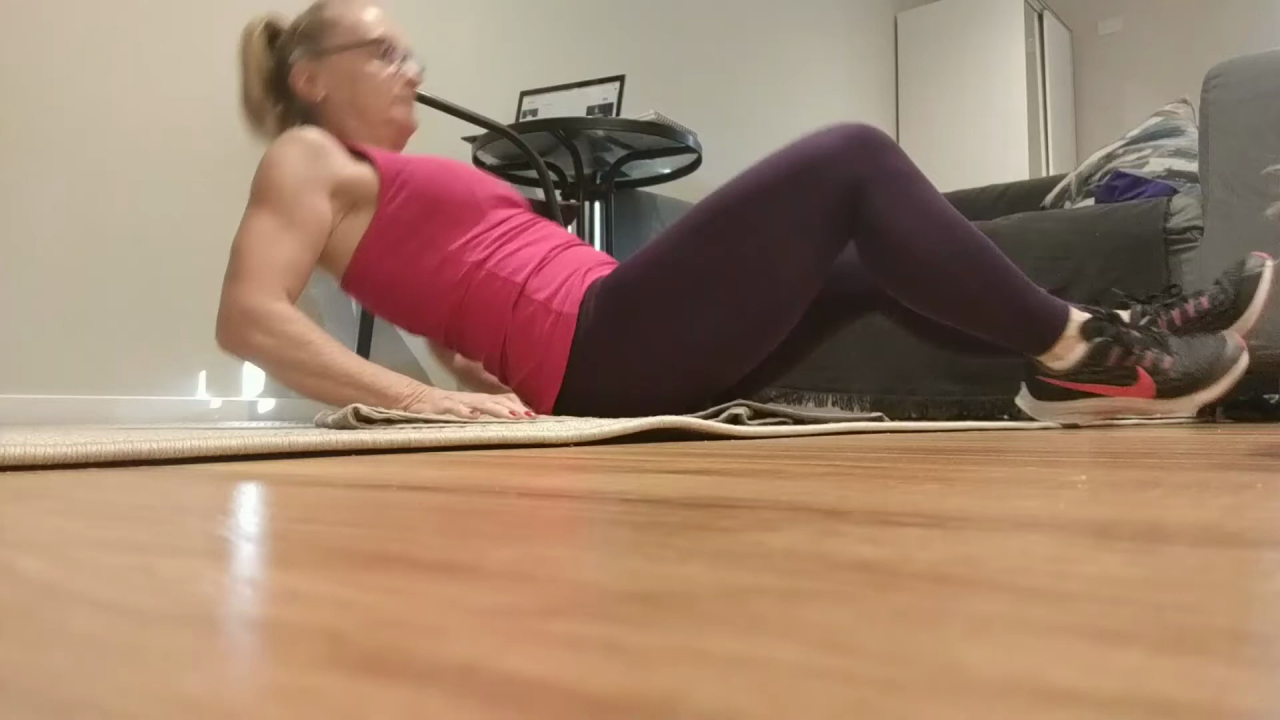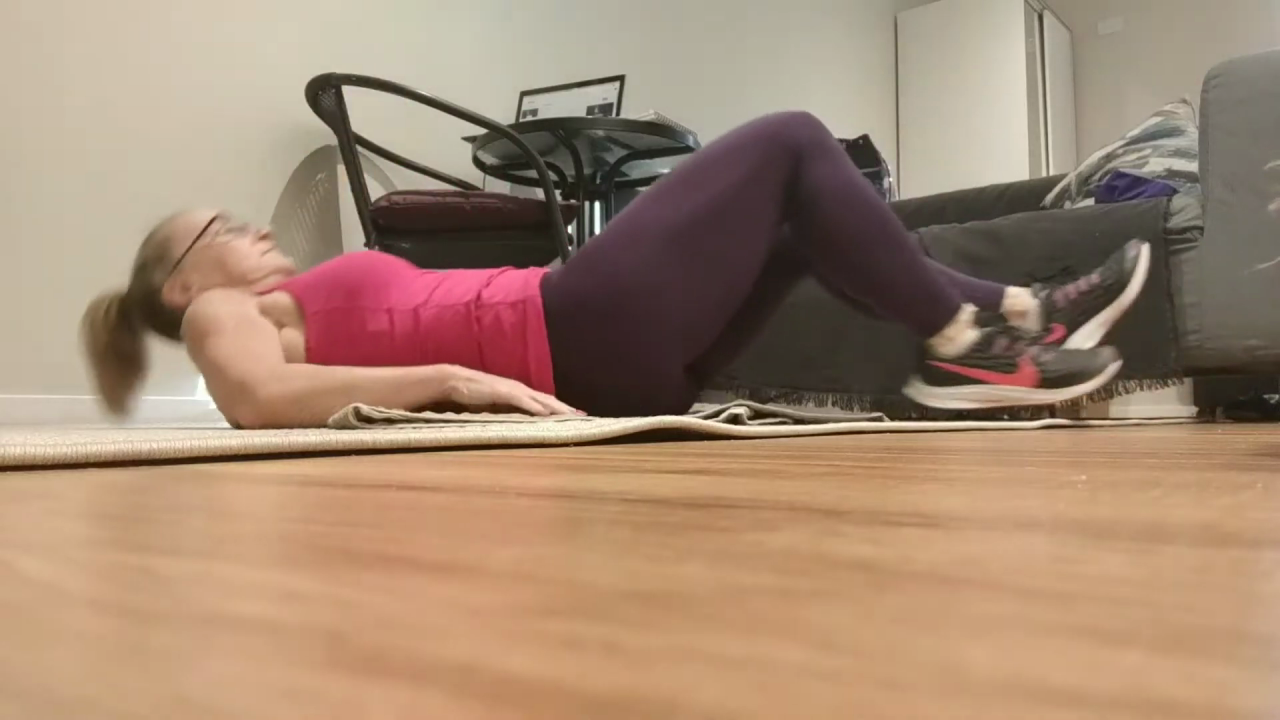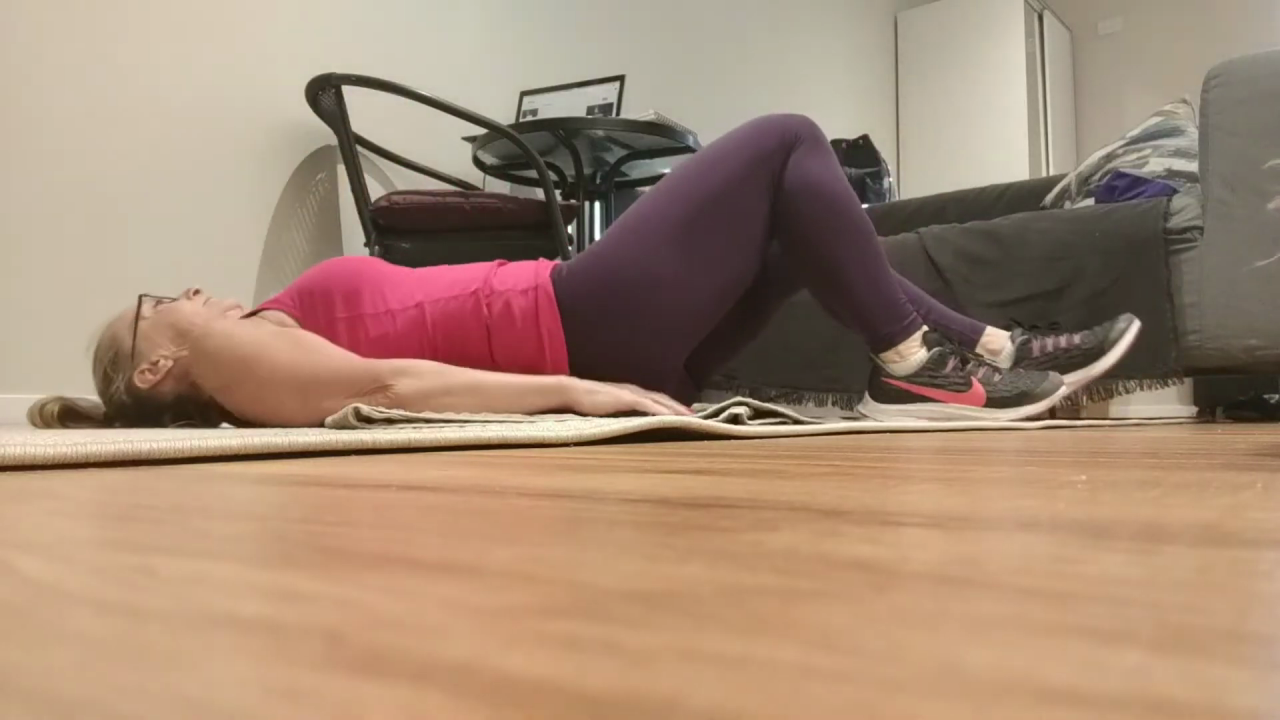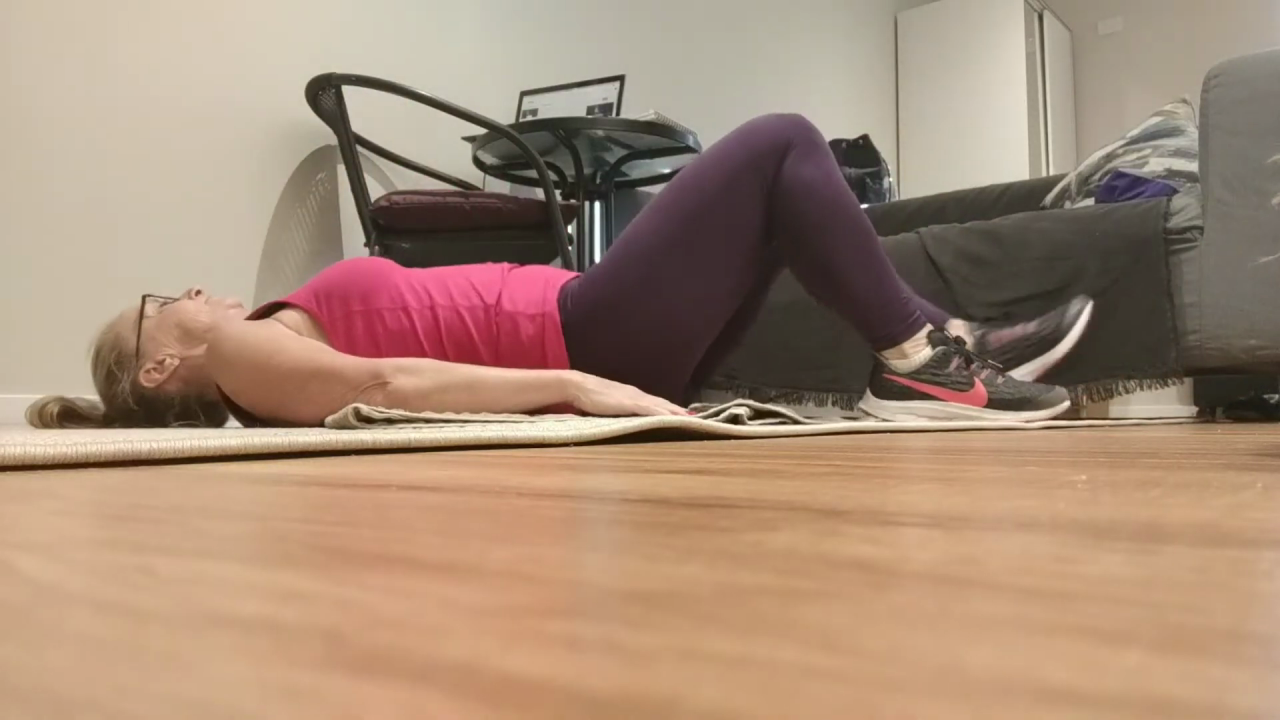
dt=0.5s
person 1, frame 1
left shoulder: (401, 175)
right shoulder: (310, 162)
left elbow: (468, 322)
right elbow: (250, 320)
right wrist: (415, 398)
left hip: (610, 348)
right hip: (598, 361)
left knee: (876, 260)
right knee: (852, 160)
left ankle: (1108, 337)
right ankle: (1077, 361)
person 1, frame 2
left shoulder: (307, 312)
right shoulder: (225, 317)
right elbow: (258, 402)
right wrist: (456, 379)
left hip: (598, 357)
right hip: (580, 339)
left knee: (800, 225)
right knee: (792, 141)
left ankle: (1009, 316)
right ankle: (967, 350)
person 1, frame 3
left shoulder: (269, 341)
right shoulder: (232, 358)
right elbow: (385, 386)
right wrist: (571, 390)
left hip: (597, 339)
right hip: (585, 330)
left knee: (803, 227)
right knee: (788, 144)
left ankle: (990, 348)
right ankle: (910, 368)
person 1, frame 4
left shoulder: (272, 338)
right shoulder: (245, 356)
right elbow: (386, 383)
right wrist: (576, 387)
left hip: (590, 337)
right hip: (587, 340)
left knee: (784, 206)
right knee: (782, 145)
left ankle: (958, 347)
right ankle: (914, 368)
